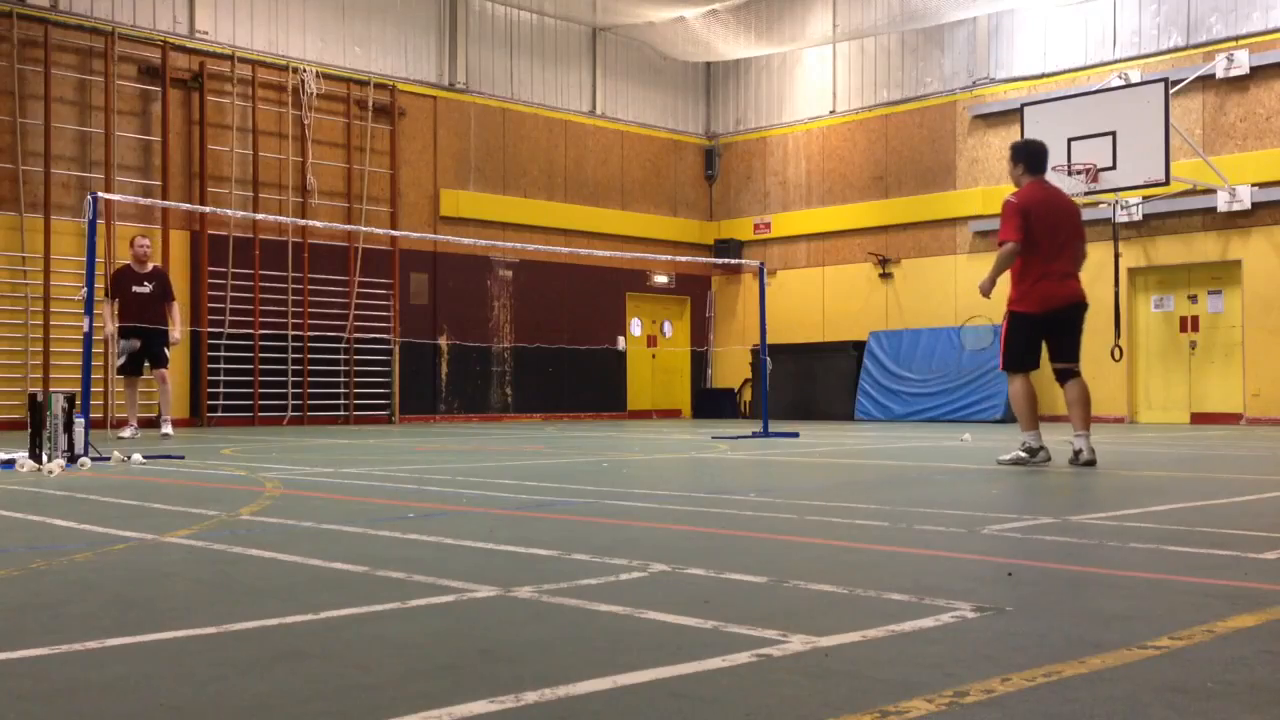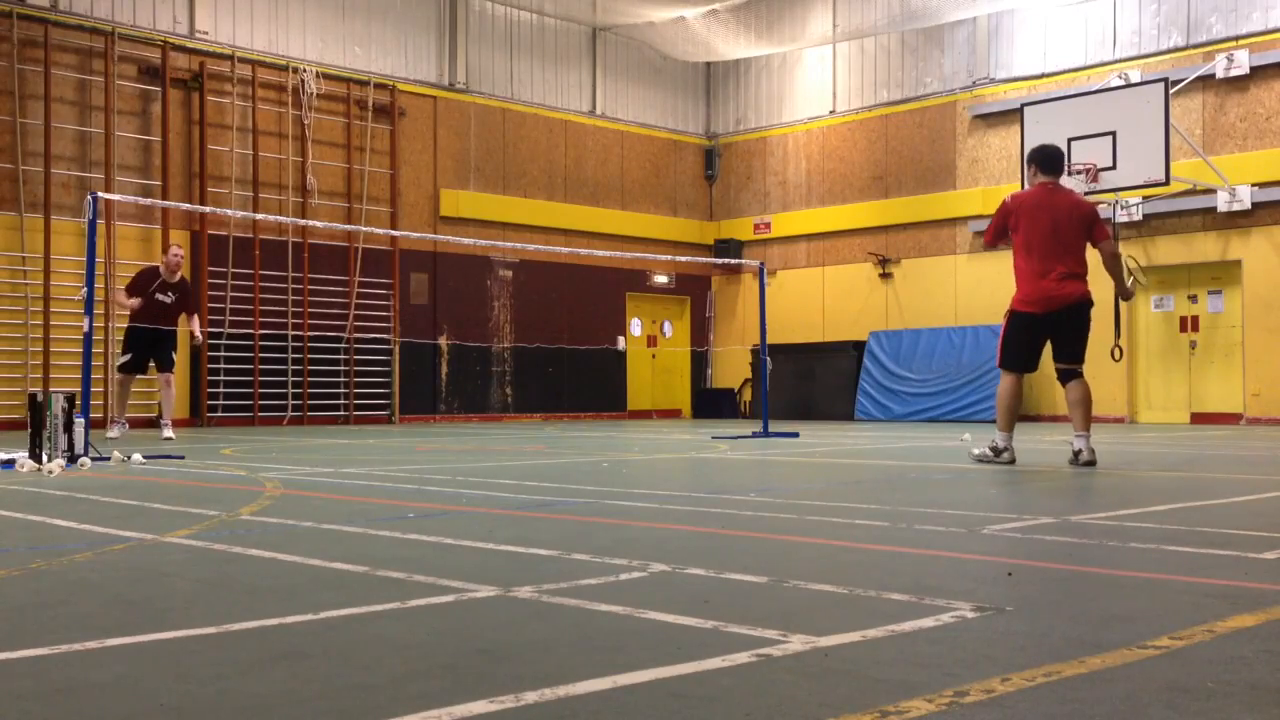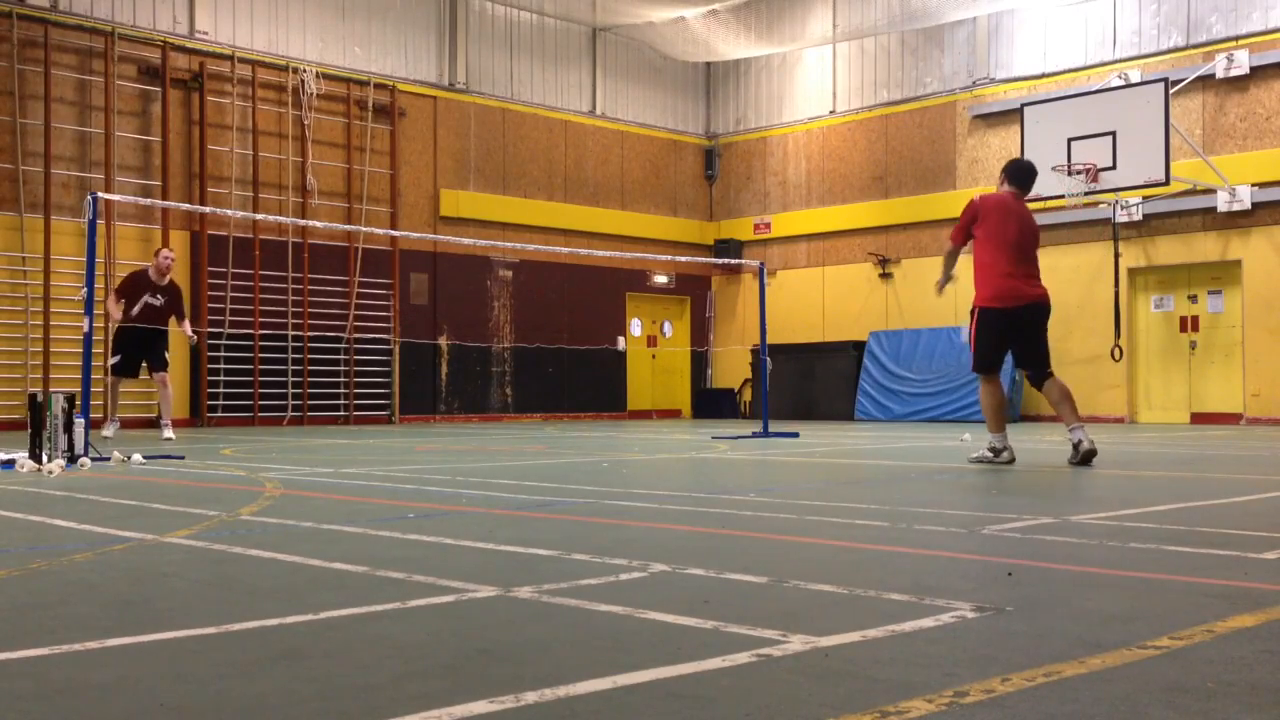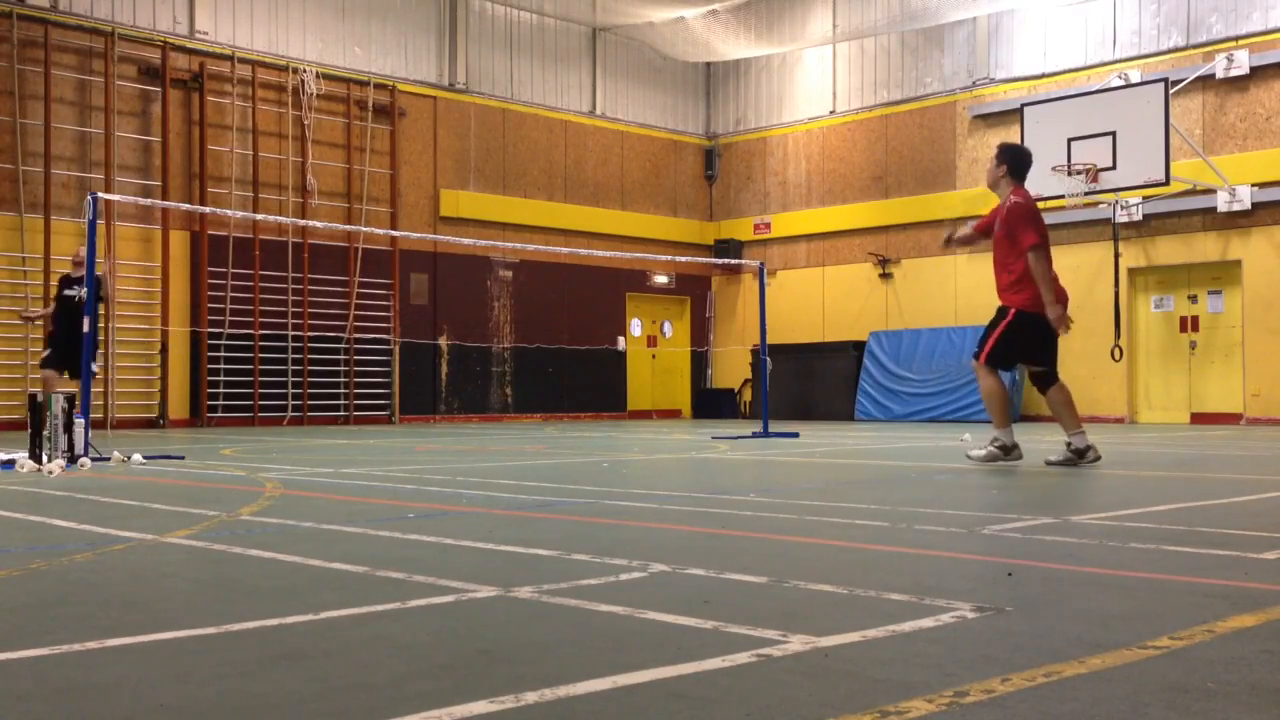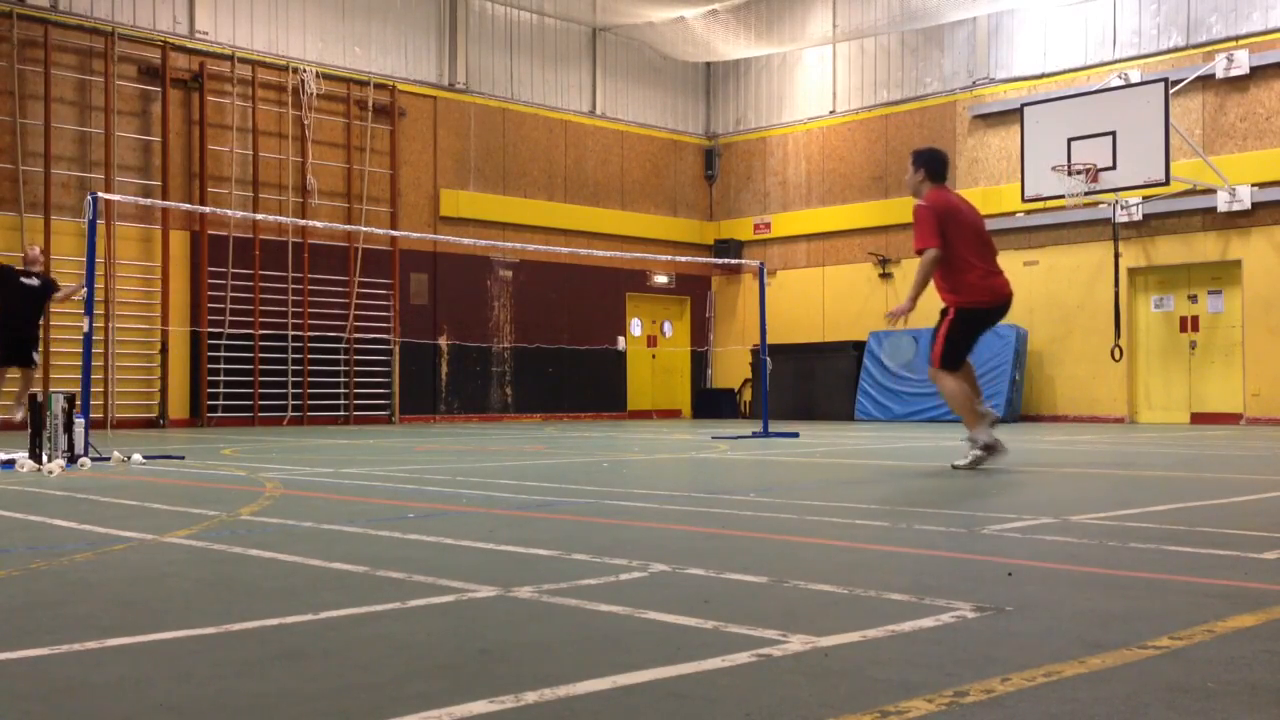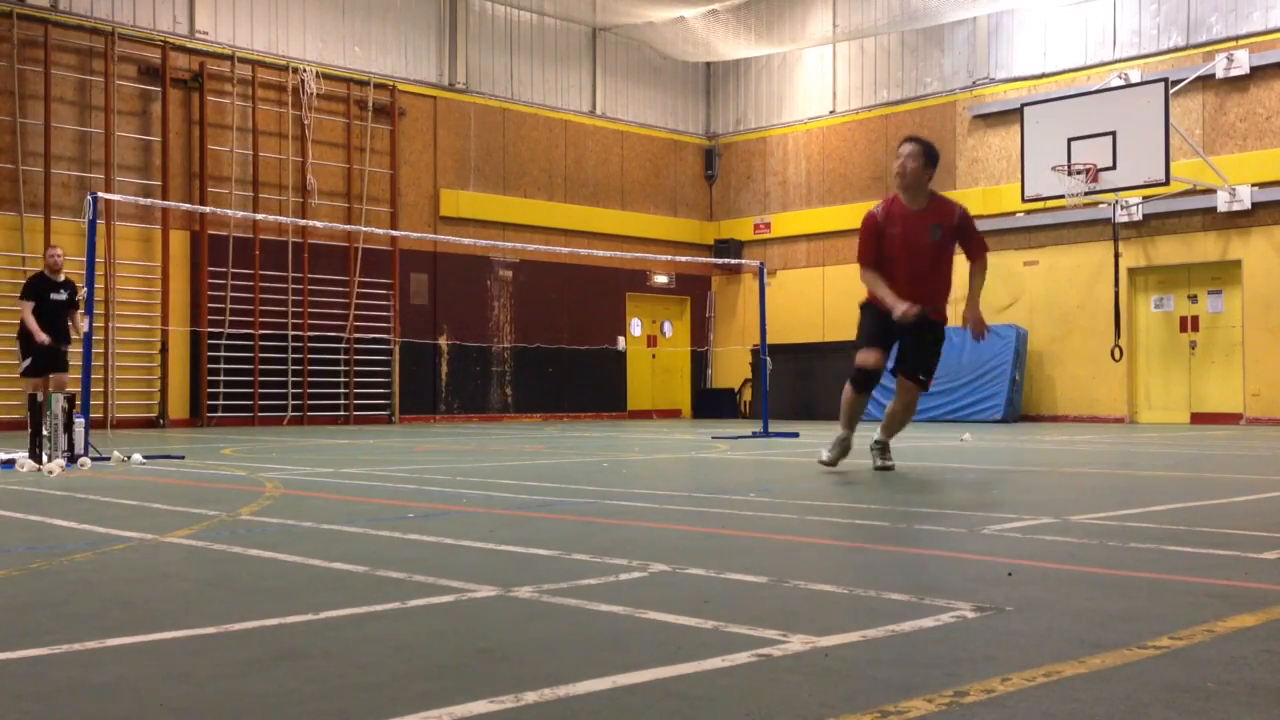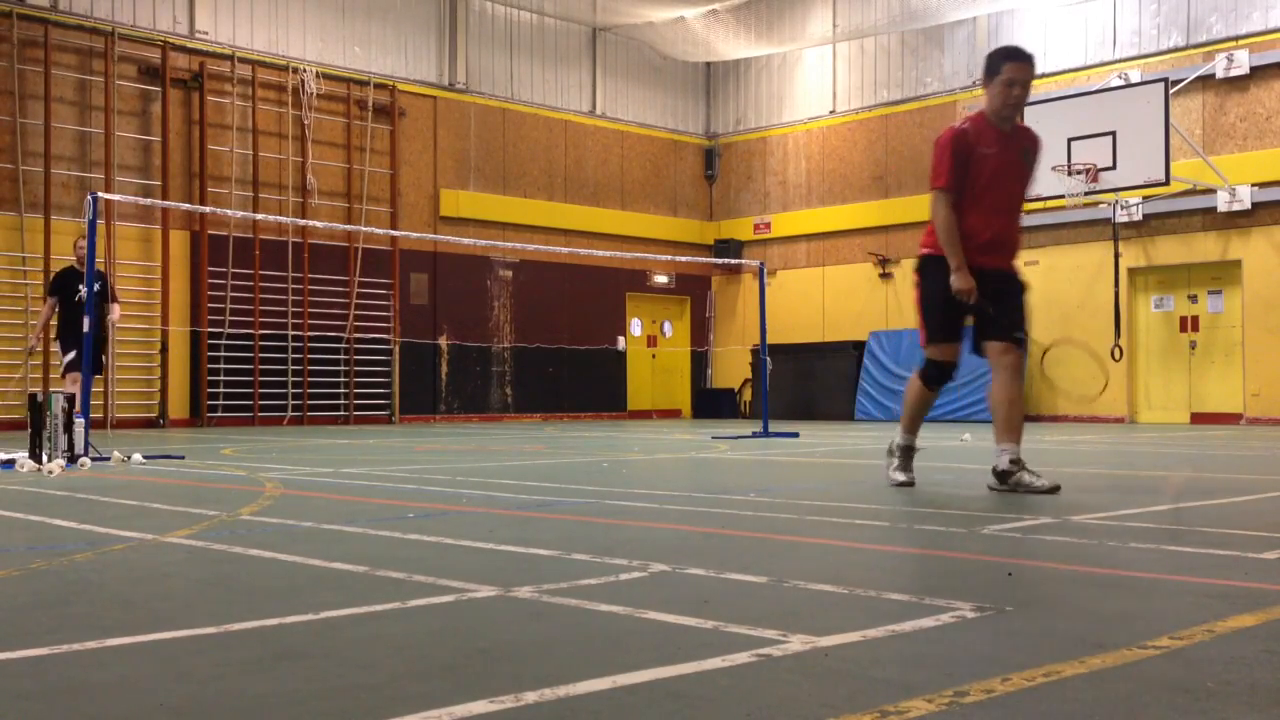
dt=0.7s
person 1, frame 1
left shoulder: (1018, 201)
right shoulder: (1068, 202)
left elbow: (1011, 248)
right elbow: (1081, 252)
left wrist: (991, 279)
left hip: (1030, 301)
right hip: (1070, 298)
left knee: (1018, 372)
right knee: (1069, 372)
left ankle: (1033, 444)
right ankle: (1083, 446)
person 1, frame 2
left shoulder: (1015, 203)
right shoulder: (1083, 206)
left elbow: (988, 242)
right elbow: (1109, 250)
right wrist: (1121, 286)
left hip: (1031, 302)
right hip: (1074, 301)
left knee: (1011, 371)
right knee: (1072, 373)
left ankle: (1002, 445)
right ankle: (1082, 446)
person 1, frame 3
left shoulder: (981, 204)
right shoulder: (1030, 222)
left elbow: (953, 247)
left wrist: (945, 275)
left hip: (994, 302)
right hip: (1033, 303)
left knee: (988, 374)
right knee: (1041, 374)
left ankle: (999, 446)
right ankle: (1080, 438)
person 1, frame 4
left shoulder: (1017, 205)
right shoulder: (1004, 209)
left elbow: (1036, 254)
right elbow: (975, 234)
left wrist: (1050, 302)
right wrist: (958, 236)
left hip: (1027, 305)
right hip: (1037, 306)
left knee: (984, 364)
right knee: (1043, 374)
left ankle: (1004, 441)
right ankle: (1081, 445)
person 1, frame 5
left shoulder: (927, 205)
right shoulder: (960, 203)
left elbow: (932, 254)
left wrist: (910, 300)
left hip: (970, 299)
right hip: (997, 294)
left knee: (941, 369)
right knee: (950, 355)
left ankle: (984, 439)
right ankle: (982, 413)
person 1, frame 6
left shoulder: (953, 215)
right shoulder: (878, 216)
left elbow: (979, 257)
right elbow: (867, 271)
left wrist: (972, 307)
right wrist: (894, 303)
left hip: (928, 315)
right hip: (883, 309)
left knee: (909, 387)
right knee: (866, 368)
left ankle: (881, 442)
right ankle: (844, 437)
person 1, frame 7
left shoulder: (1028, 143)
right shoulder: (959, 137)
right elbow: (941, 205)
right wrist: (958, 269)
left hip: (997, 270)
right hip: (947, 264)
left knee: (1009, 358)
right knee: (941, 362)
left ankle: (1008, 465)
right ankle: (902, 448)
person 2, frame 1
left shoulder: (160, 275)
right shoulder: (120, 275)
left elbow: (171, 303)
right elbow: (109, 302)
left wrist: (176, 329)
right wrist: (109, 324)
left hip: (157, 332)
right hip: (129, 333)
left knee: (162, 374)
right knee: (130, 379)
left ankle: (166, 421)
right ankle: (132, 425)
person 2, frame 2
left shoulder: (185, 286)
right shoulder: (146, 275)
left elbow: (192, 314)
right elbow: (120, 295)
left wrist: (196, 332)
right wrist: (129, 303)
left hip: (165, 336)
right hip: (138, 332)
left knee: (167, 377)
right knee: (124, 378)
left ankle: (167, 425)
right ankle: (119, 421)
person 2, frame 3
left shoulder: (174, 290)
right shoulder: (135, 278)
left elbow: (181, 317)
right elbow: (113, 298)
left wrist: (188, 332)
right wrist: (115, 314)
left hip: (156, 338)
right hip: (128, 336)
left knee: (162, 378)
right knee: (113, 380)
left ankle: (166, 425)
right ankle: (112, 420)
person 2, frame 4
left shoulder: (94, 281)
right shoulder: (64, 281)
left elbow: (106, 298)
right wrist: (35, 315)
left hip: (84, 338)
right hip: (59, 337)
right knee: (47, 376)
person 2, frame 5
left shoulder: (46, 282)
left elbow: (59, 297)
left wrist: (78, 288)
left hip: (28, 333)
left knee: (28, 373)
left ankle: (19, 403)
person 2, frame 6
left shoulder: (70, 286)
right shoulder: (35, 282)
left elbow: (74, 314)
right elbow: (25, 311)
left wrist: (81, 332)
right wrist: (37, 333)
left hip: (59, 342)
right hip: (33, 341)
left knee: (61, 381)
right knee: (36, 384)
right ankle: (36, 426)
person 2, frame 7
left shoulder: (102, 278)
right shoulder: (62, 276)
left elbow: (114, 304)
right elbow: (49, 307)
left wrist: (115, 315)
right wrist: (35, 336)
left hip: (95, 339)
right hip: (69, 337)
right knee: (74, 377)
